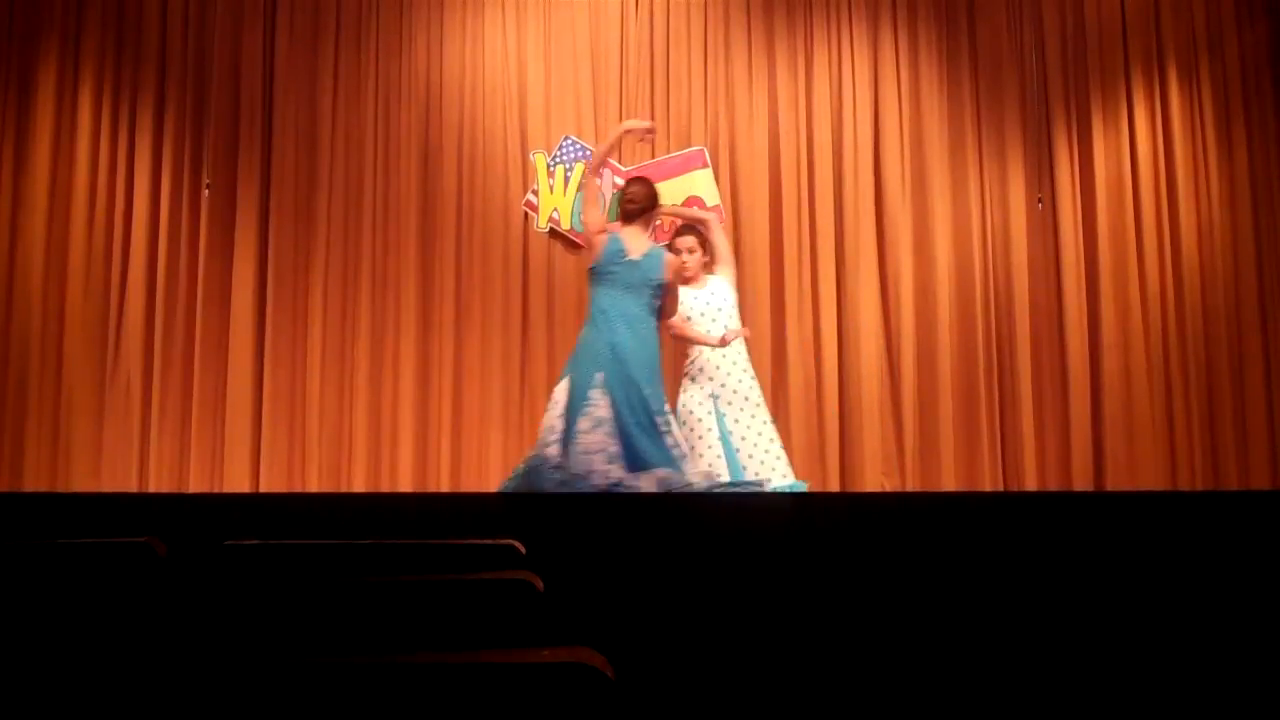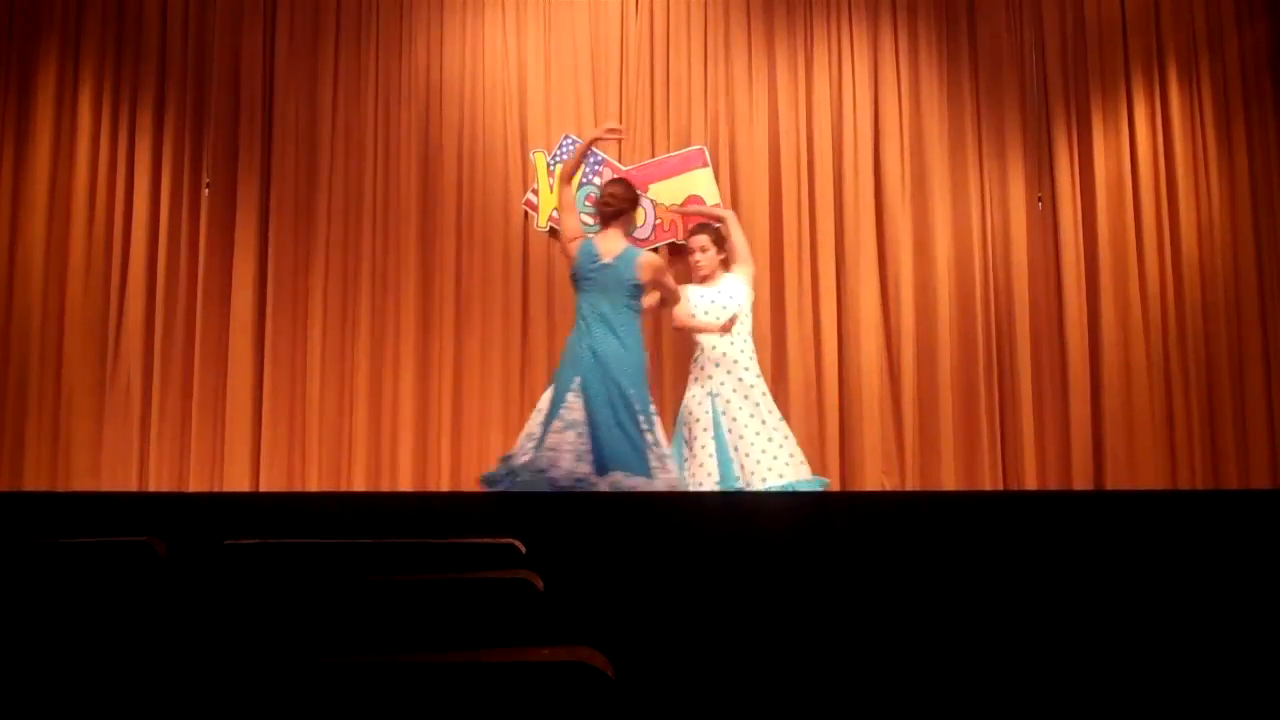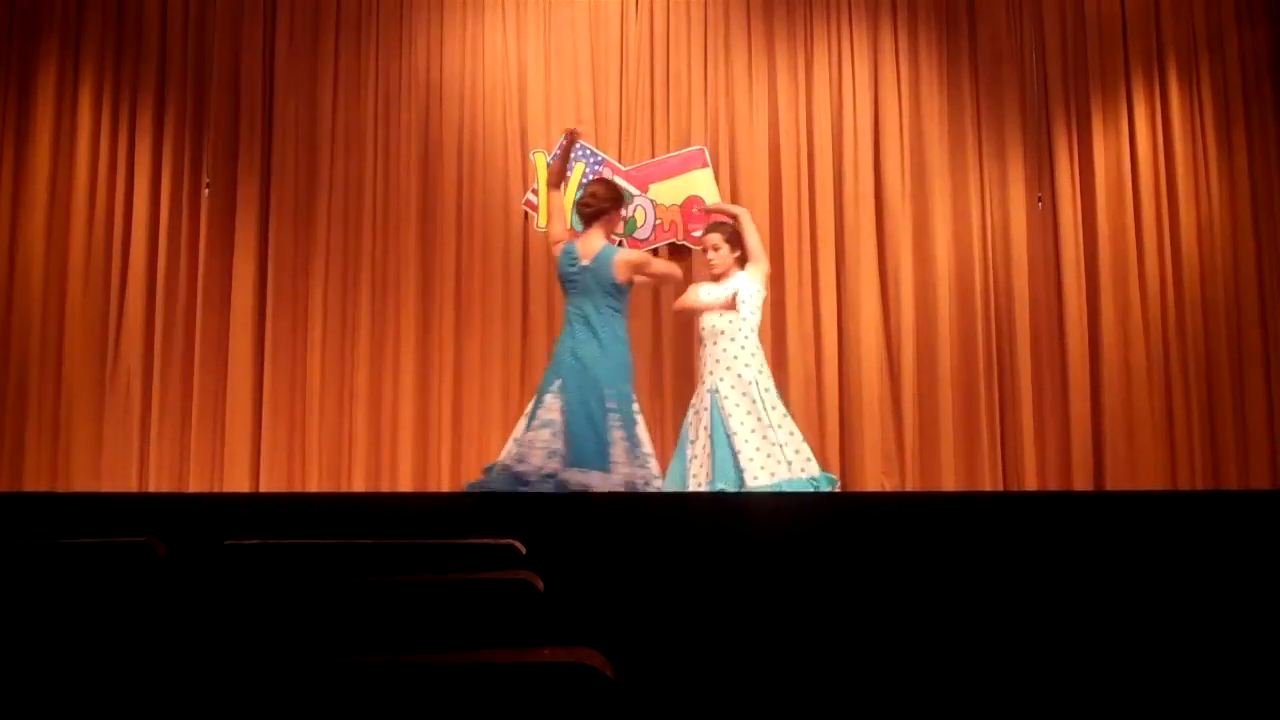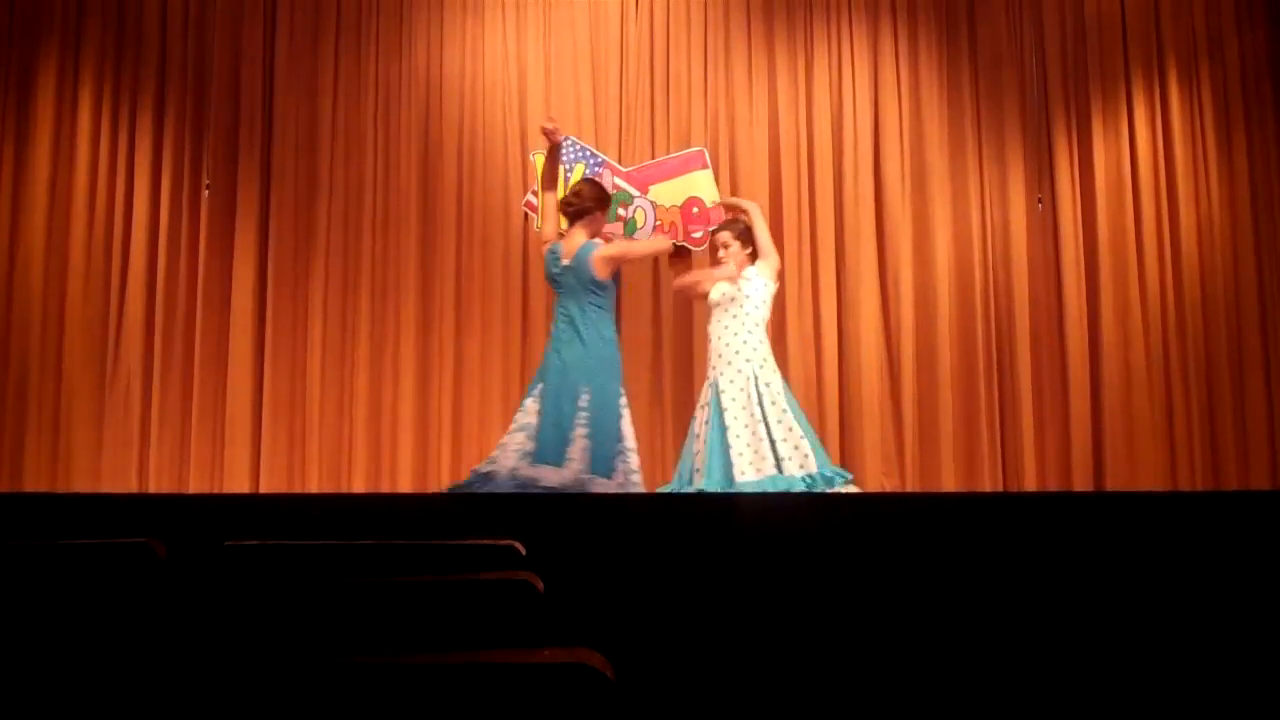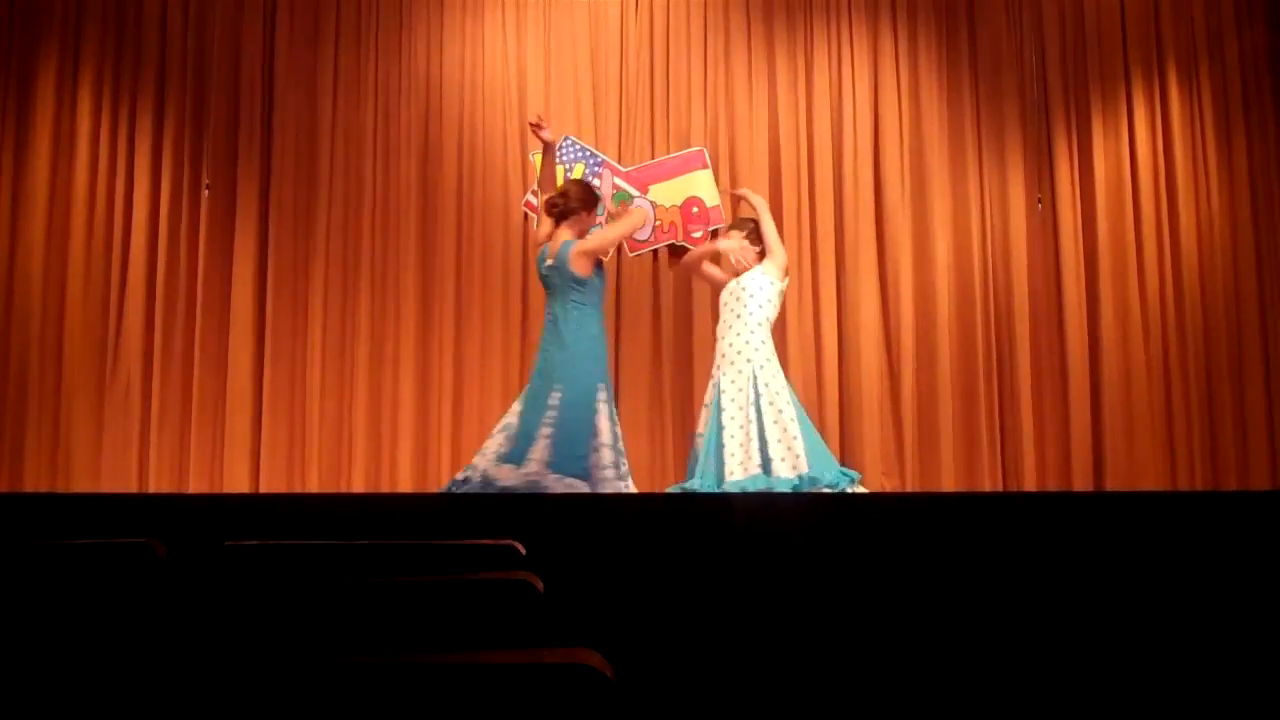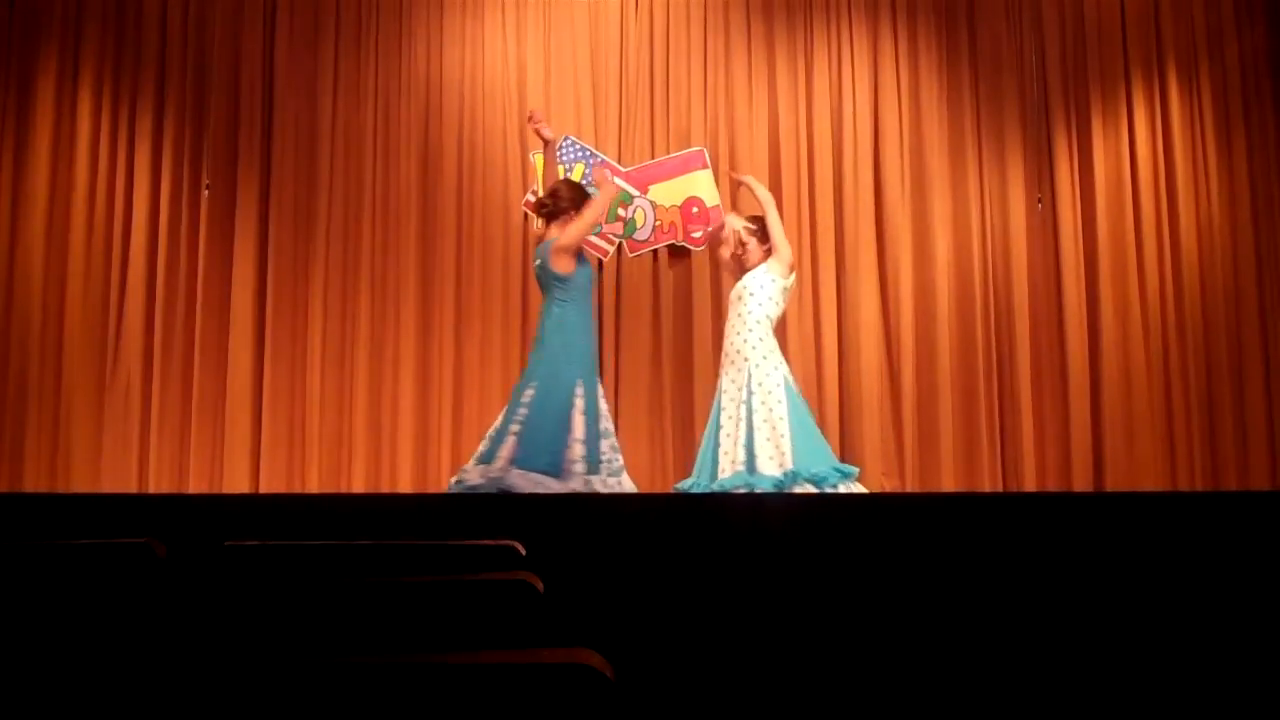
dt=0.1s
person 1, frame 1
left shoulder: (601, 243)
right shoulder: (667, 263)
left elbow: (590, 176)
right elbow: (666, 315)
left wrist: (621, 133)
left hip: (594, 353)
right hip: (637, 358)
right knee: (650, 446)
person 1, frame 2
left shoulder: (578, 247)
right shoulder: (648, 262)
left elbow: (565, 185)
right elbow: (674, 297)
left wrist: (587, 143)
left hip: (584, 359)
right hip: (625, 365)
left knee: (565, 453)
right knee: (628, 446)
person 1, frame 3
left shoulder: (561, 248)
right shoulder: (624, 258)
left elbow: (554, 187)
right elbow: (675, 274)
left wrist: (567, 149)
right wrist: (639, 274)
left hip: (569, 358)
right hip: (609, 362)
left knee: (557, 444)
right knee: (609, 446)
person 1, frame 4
left shoulder: (550, 248)
right shoulder: (604, 253)
left elbow: (548, 189)
right elbow: (663, 244)
left wrist: (553, 149)
right wrist: (628, 247)
left hip: (559, 360)
right hip: (596, 363)
left knee: (547, 438)
right knee: (594, 445)
person 1, frame 5
left shoulder: (547, 245)
right shoulder: (583, 250)
left elbow: (547, 194)
right elbow: (634, 220)
left wrist: (548, 148)
right wrist: (620, 213)
left hip: (554, 358)
right hip: (582, 360)
left knee: (543, 437)
right knee: (578, 447)
person 1, frame 6
left shoulder: (546, 244)
right shoulder: (563, 246)
left elbow: (551, 193)
right elbow: (604, 201)
left wrist: (549, 145)
right wrist: (605, 182)
left hip: (550, 357)
right hip: (567, 358)
left knee: (540, 438)
right knee: (564, 440)
person 2, frame 1
left shoulder: (722, 281)
right shoulder: (675, 294)
left elbow: (712, 218)
right elbow: (675, 327)
left wrist: (680, 213)
right wrist: (712, 339)
left hip: (740, 385)
right hip: (699, 388)
left knee: (755, 458)
right knee: (709, 468)
person 2, frame 2
left shoulder: (740, 278)
right shoulder: (686, 293)
left elbow: (729, 216)
right elbow: (677, 319)
left wrist: (699, 213)
right wrist: (714, 326)
left hip: (747, 383)
right hip: (705, 387)
left knee: (766, 461)
right knee: (711, 470)
person 2, frame 3
left shoulder: (755, 276)
right shoulder: (701, 290)
left elbow: (743, 214)
right elbow: (680, 304)
left wrist: (719, 209)
right wrist: (716, 302)
left hip: (751, 378)
right hip: (713, 384)
left knee: (769, 456)
right knee: (714, 466)
person 2, frame 4
left shoulder: (765, 271)
right shoulder: (716, 286)
left elbow: (753, 209)
right elbow: (681, 284)
left wrist: (737, 206)
right wrist: (716, 275)
left hip: (755, 373)
right hip: (720, 378)
left knee: (773, 455)
right knee: (721, 461)
person 2, frame 5
left shoulder: (774, 269)
right shoulder: (728, 284)
left elbow: (763, 209)
right elbow: (689, 263)
left wrist: (746, 195)
right wrist: (715, 247)
left hip: (759, 370)
right hip: (726, 375)
left knee: (774, 455)
right knee: (731, 458)
person 2, frame 6
left shoulder: (781, 267)
right shoulder: (744, 278)
left elbow: (768, 202)
right elbow: (718, 245)
left wrist: (747, 181)
right wrist: (725, 225)
left hip: (762, 367)
right hip: (735, 373)
left knee: (769, 449)
right knee: (736, 455)
